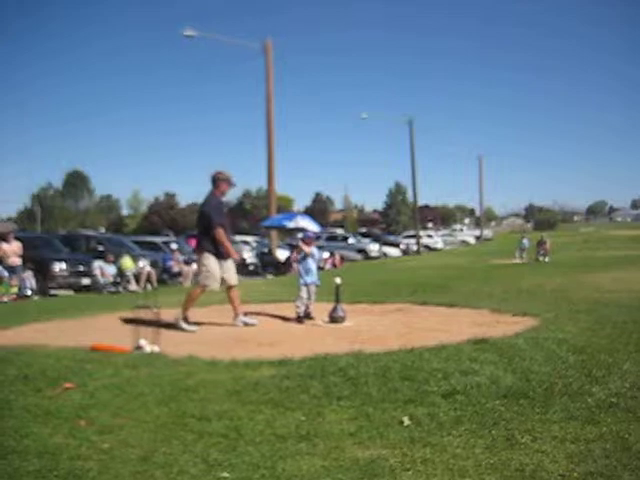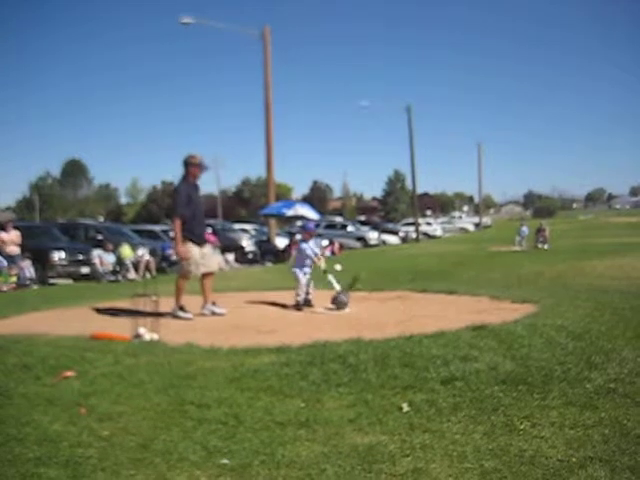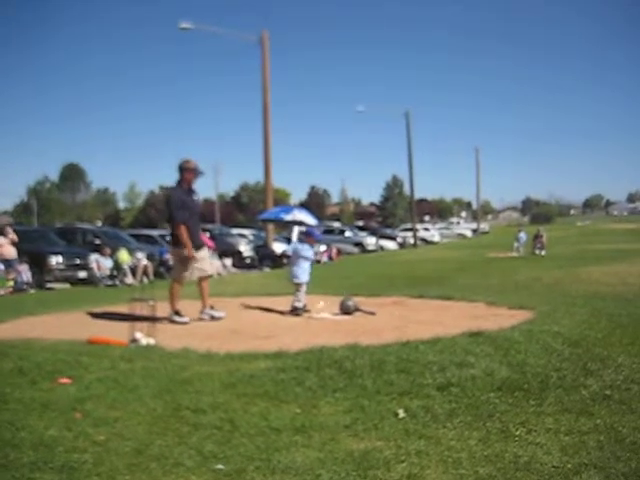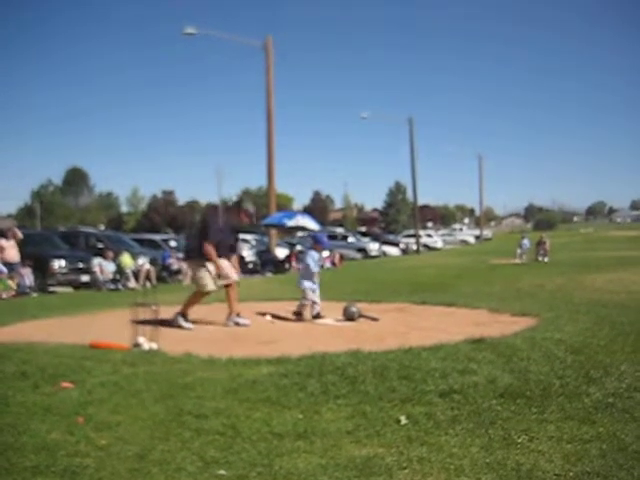
dt=0.5s
person 1, frame 1
left shoulder: (217, 203)
right shoulder: (211, 203)
right elbow: (217, 230)
left wrist: (228, 250)
right wrist: (231, 250)
left hip: (219, 251)
right hip: (208, 252)
left knee: (231, 283)
right knee: (202, 285)
left ankle: (239, 316)
right ankle: (182, 317)
person 1, frame 2
left shoulder: (194, 187)
right shoulder: (181, 190)
right elbow: (177, 219)
right wrist: (179, 244)
left hip: (201, 238)
right hip: (189, 240)
left knee: (209, 270)
right knee: (185, 273)
left ankle: (208, 304)
right ankle: (178, 307)
person 1, frame 3
left shoulder: (191, 192)
right shoulder: (175, 196)
right elbow: (179, 225)
left wrist: (201, 241)
right wrist: (189, 248)
left hip: (197, 243)
right hip: (183, 246)
left knee: (206, 274)
right knee: (179, 278)
left ankle: (206, 310)
right ankle: (174, 312)
person 1, frame 4
left shoulder: (232, 228)
right shoulder: (220, 222)
left elbow: (232, 254)
right elbow: (207, 246)
left wrist: (236, 272)
right wrist: (218, 266)
right hip: (197, 257)
left knee: (232, 279)
right knee: (206, 288)
left ankle: (233, 316)
right ankle: (181, 315)
